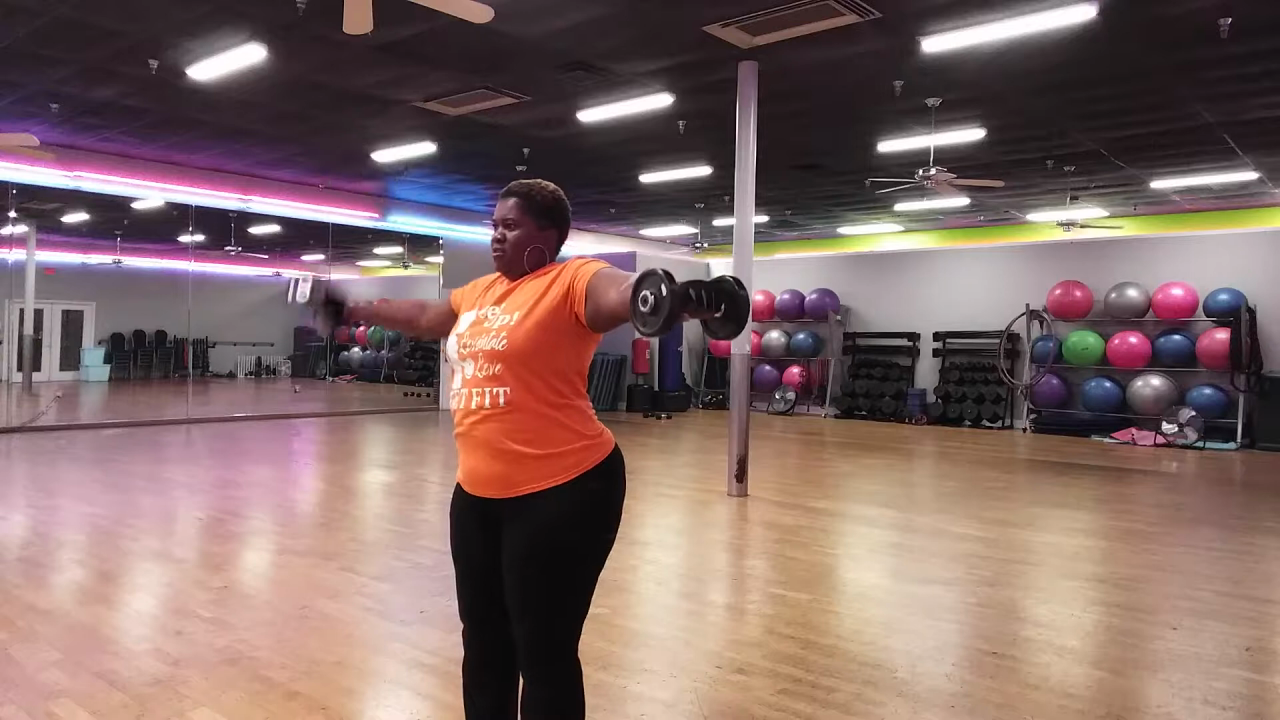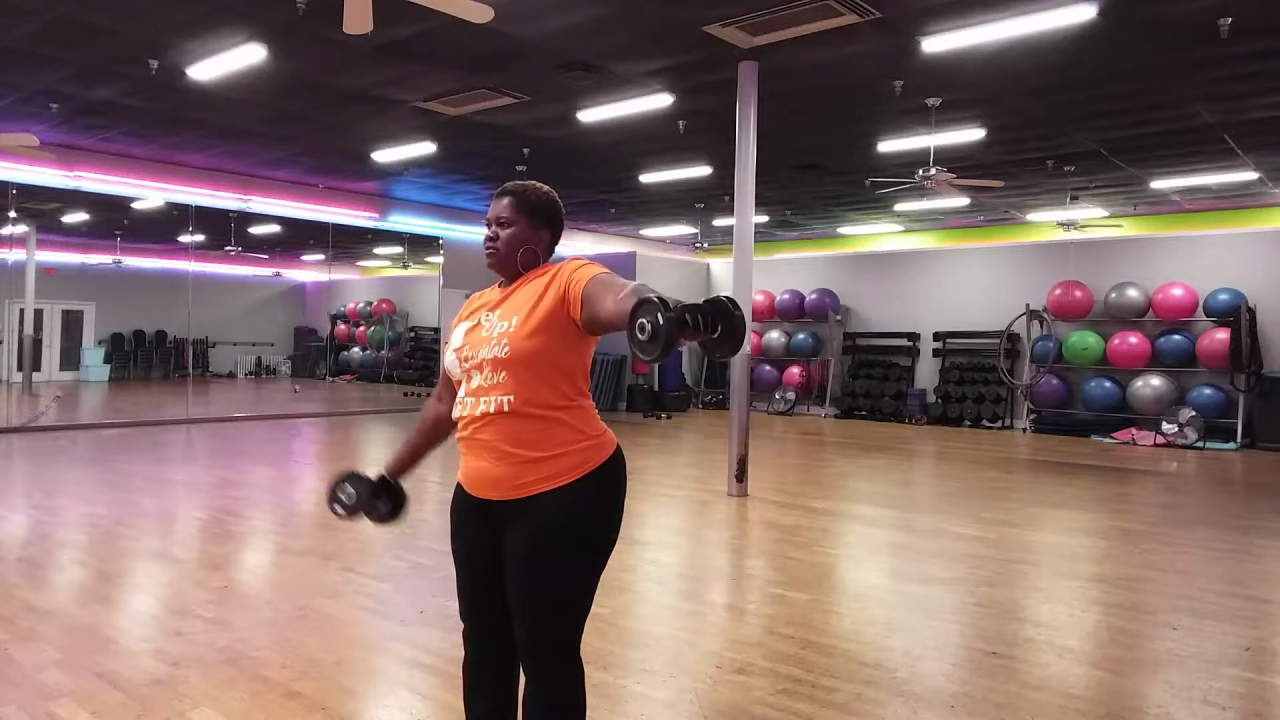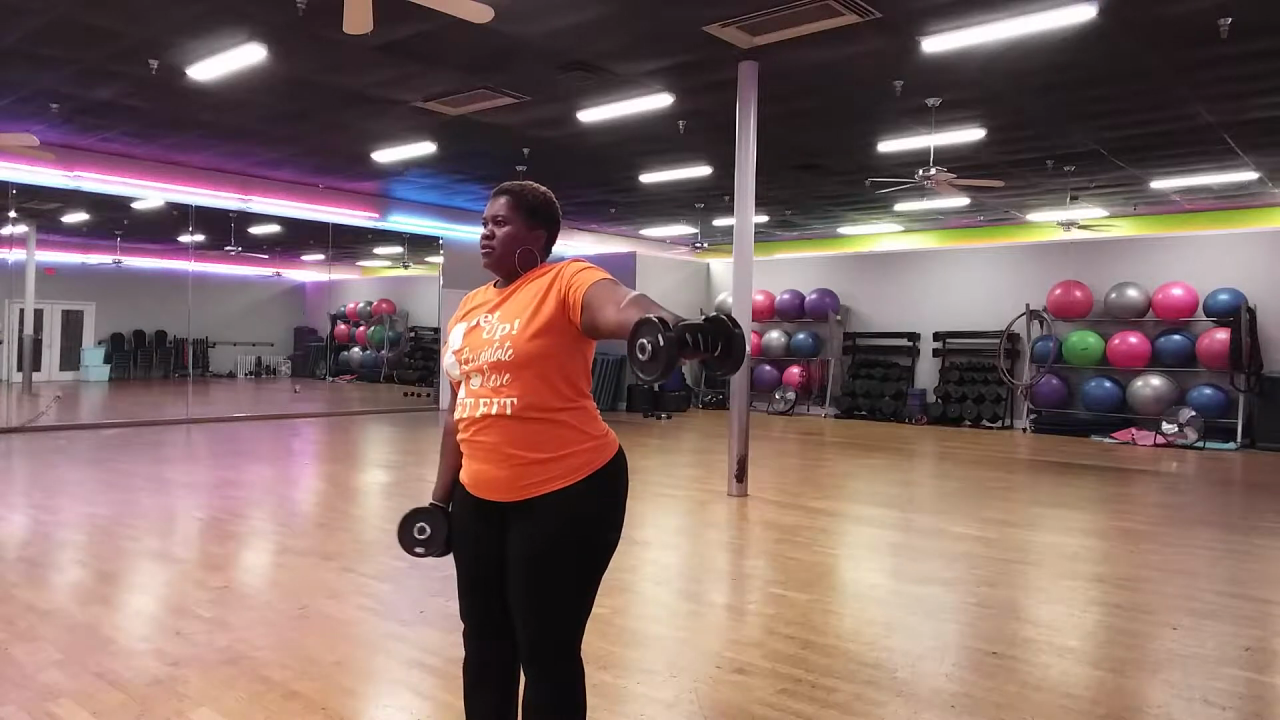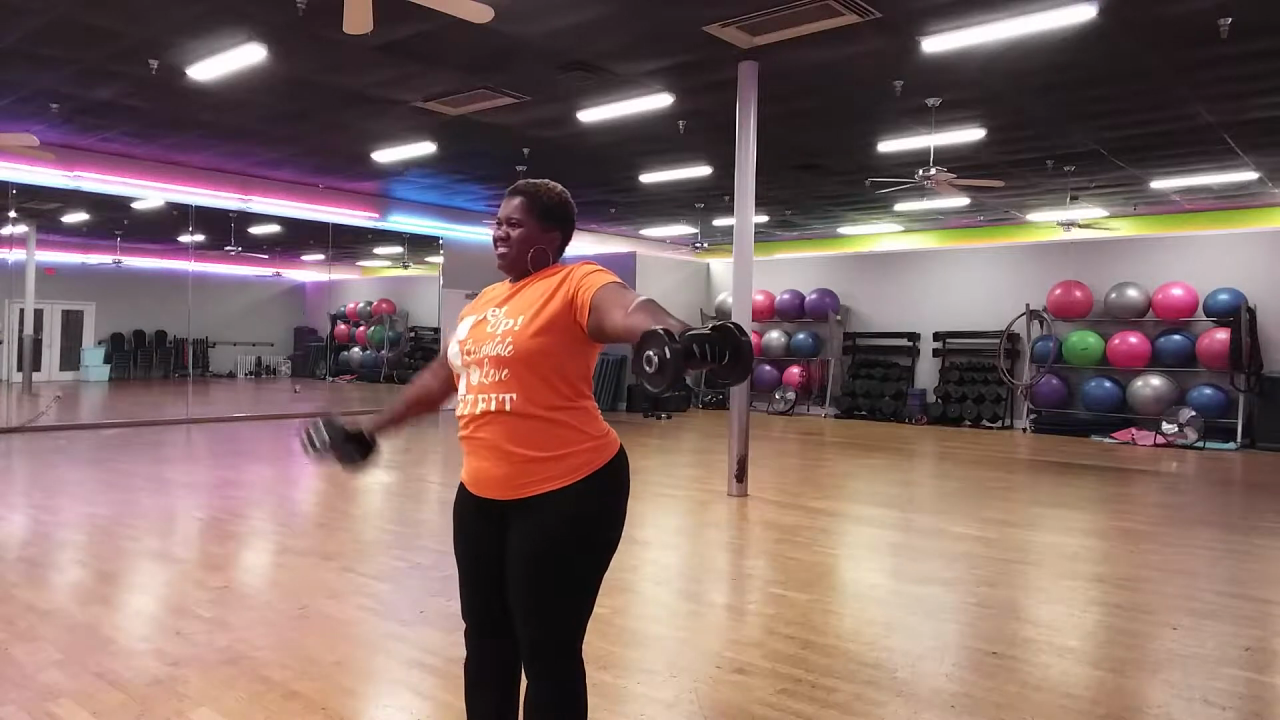
dt=0.4s
person 1, frame 1
left shoulder: (572, 281)
right shoulder: (484, 291)
left elbow: (626, 292)
right elbow: (424, 316)
right wrist: (351, 309)
left hip: (560, 492)
right hip: (478, 494)
left knee: (543, 653)
right knee: (483, 645)
person 1, frame 2
left shoulder: (567, 281)
right shoulder: (473, 307)
left elbow: (623, 299)
right elbow: (443, 402)
right wrist: (392, 471)
left hip: (563, 493)
right hip: (479, 497)
left knee: (546, 653)
right knee: (484, 646)
person 1, frame 3
left shoulder: (567, 283)
right shoulder: (468, 307)
left elbow: (623, 307)
right wrist: (442, 498)
left hip: (567, 494)
right hip: (480, 499)
left knee: (546, 652)
right knee: (484, 646)
person 1, frame 4
left shoulder: (576, 285)
right shoulder: (484, 302)
left elbow: (631, 312)
right elbow: (439, 379)
left wrist: (679, 337)
right wrist: (376, 426)
left hip: (566, 493)
right hip: (482, 496)
left knee: (547, 652)
right knee: (485, 643)
